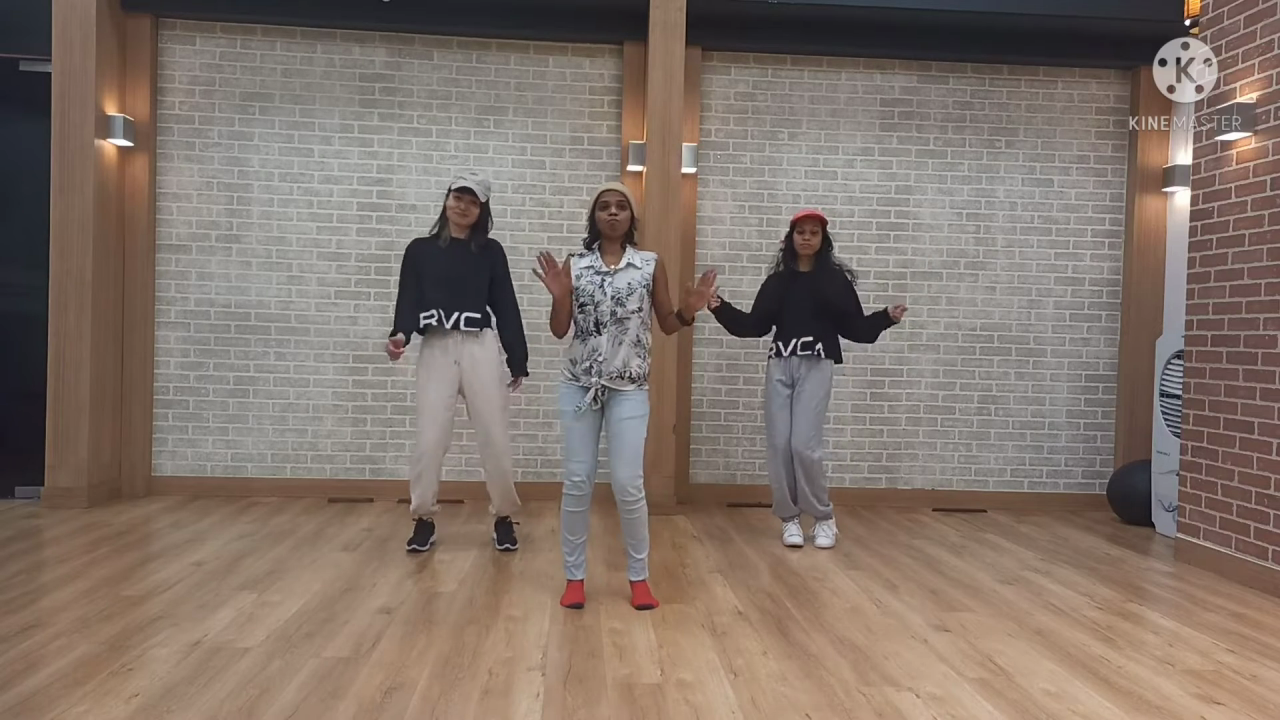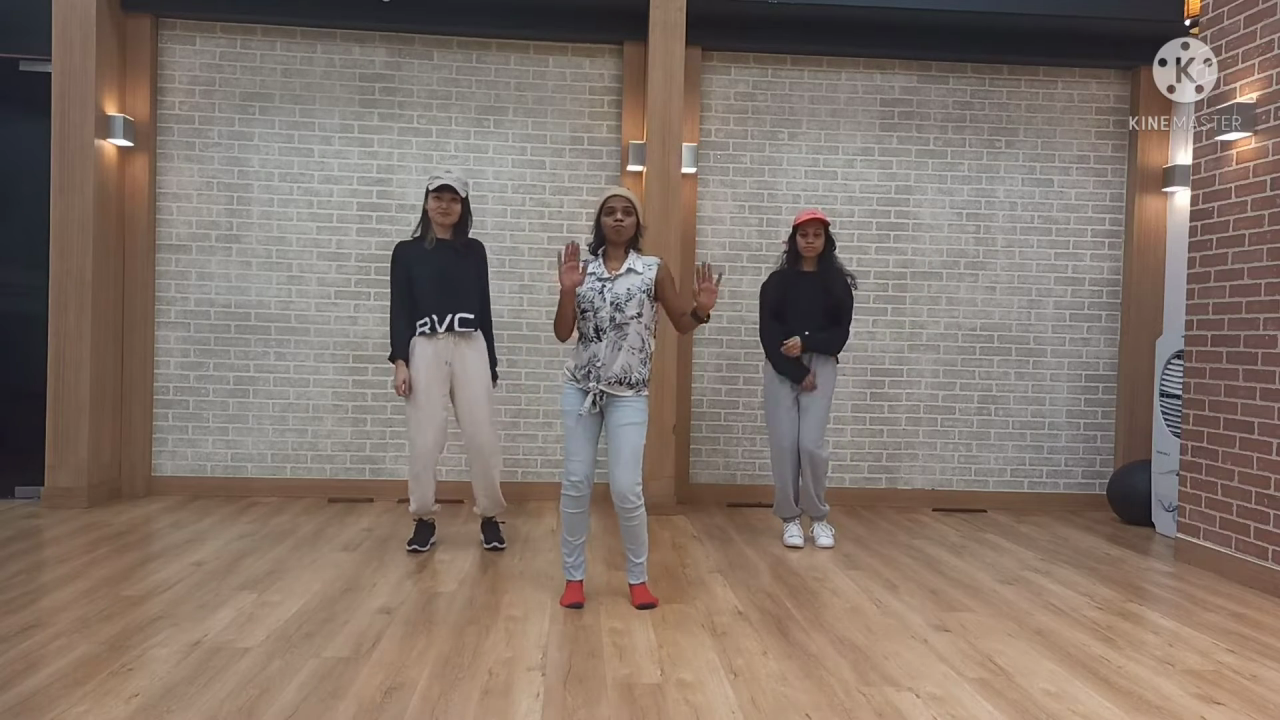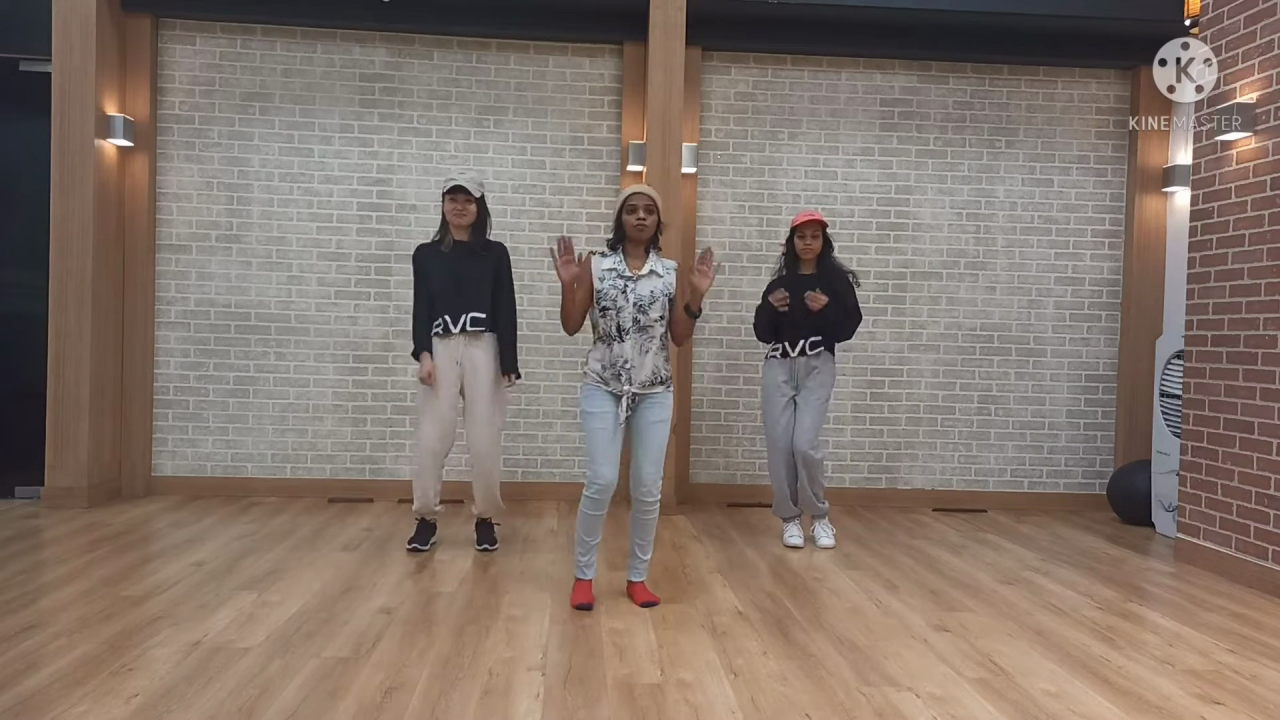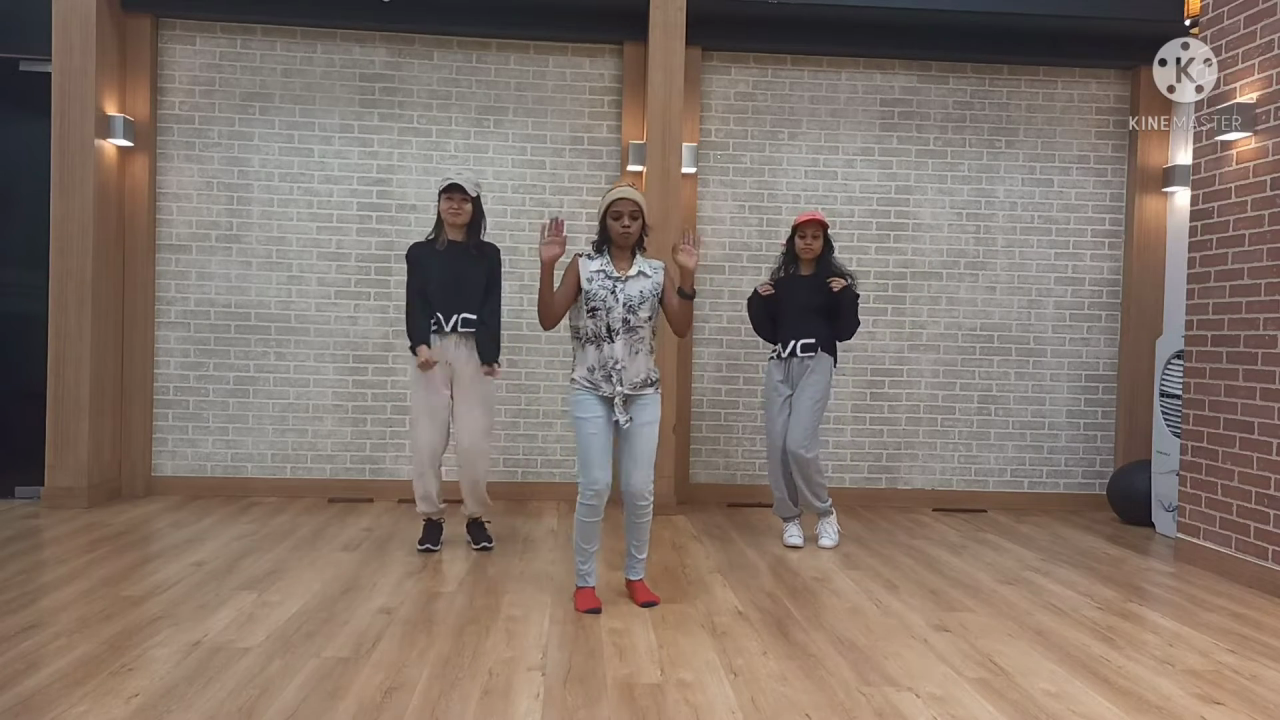
dt=0.4s
person 1, frame 1
left shoulder: (652, 265)
right shoulder: (574, 265)
left elbow: (666, 324)
right elbow: (559, 331)
left wrist: (689, 309)
right wrist: (559, 296)
left hip: (628, 387)
right hip: (578, 384)
left knee: (627, 484)
right knee: (576, 481)
left ankle: (638, 577)
right ankle: (575, 576)
person 1, frame 2
left shoulder: (654, 270)
right shoulder: (580, 269)
left elbow: (683, 323)
right elbow: (562, 333)
left wrist: (702, 306)
right wrist: (568, 290)
left hip: (628, 393)
right hip: (579, 389)
left knee: (626, 489)
right knee: (576, 483)
left ankle: (637, 578)
right ankle: (573, 576)
person 1, frame 3
left shoulder: (672, 272)
right shoulder: (595, 265)
left elbow: (680, 338)
right elbow: (571, 327)
left wrist: (695, 297)
right wrist: (568, 285)
left hip: (655, 391)
right hip: (603, 389)
left knee: (648, 489)
right knee: (601, 483)
left ankle: (637, 576)
right ankle: (583, 575)
person 1, frame 4
left shoulder: (658, 272)
right shoulder: (582, 266)
left elbow: (682, 329)
right elbow: (548, 320)
left wrist: (686, 276)
right wrist: (548, 267)
left hip: (643, 393)
right hip: (591, 392)
left knee: (639, 489)
right knee: (594, 488)
left ankle: (636, 576)
right ankle: (584, 581)
person 2, frame 1
left shoulder: (491, 252)
right shoulder: (420, 250)
left elbow: (505, 306)
right elbow: (408, 298)
left wrist: (517, 358)
right wrist: (400, 333)
left hip: (480, 348)
right hip: (435, 349)
left knee: (494, 437)
right knee: (429, 439)
left ankle: (503, 518)
right ankle: (424, 520)
person 2, frame 2
left shoulder: (474, 251)
right shoulder: (407, 252)
left elbow: (482, 307)
right elbow: (400, 310)
left wrist: (491, 363)
right wrist: (400, 361)
left hip: (470, 349)
right hip: (425, 349)
left knee: (483, 438)
right knee: (425, 440)
left ankle: (489, 518)
right ankle: (424, 520)
person 2, frame 3
left shoulder: (495, 253)
right shoulder: (426, 254)
left elbow: (506, 308)
right elbow: (421, 308)
left wrist: (509, 361)
right wrist: (424, 355)
left hip: (484, 351)
right hip: (440, 352)
left knee: (484, 443)
right knee: (431, 442)
left ankle: (485, 519)
right ankle: (425, 519)
person 2, frame 4
left shoulder: (488, 255)
right shoulder: (420, 253)
left elbow: (491, 308)
right elbow: (415, 305)
left wrist: (489, 355)
right wrist: (419, 346)
left hip: (473, 352)
right hip: (431, 349)
left knee: (472, 443)
right knee: (426, 442)
left ankle: (476, 518)
right ankle: (431, 518)
person 3, frame 1
left shoulder: (836, 279)
right shoulder: (777, 281)
left elbow: (854, 326)
right elbow: (757, 323)
left wrist: (885, 318)
right wrist: (722, 309)
left hip: (816, 366)
right hip: (779, 365)
left knee: (805, 445)
right knee: (779, 444)
left ankle: (824, 517)
right ankle: (790, 518)
person 3, frame 2
left shoulder: (837, 282)
right shoulder: (778, 281)
left elbow: (841, 332)
right elbow: (768, 330)
left wrist: (806, 342)
right wrist: (795, 369)
left hip: (821, 367)
right hip: (782, 370)
left knee: (812, 444)
right knee: (784, 444)
left ankle: (819, 518)
right ankle: (790, 519)
person 3, frame 3
left shoulder: (836, 280)
right shoulder: (780, 283)
left elbow: (848, 329)
right elbow: (764, 334)
left wrist: (827, 309)
right wrist: (769, 310)
left hip: (818, 366)
right hip: (778, 366)
left knee: (805, 445)
right knee: (779, 444)
left ankle: (819, 516)
right ankle: (790, 518)
person 3, frame 4
left shoulder: (834, 281)
right shoulder: (779, 284)
left elbow: (844, 331)
right elbow: (768, 332)
left wrist: (846, 298)
right wrist: (758, 302)
left hip: (815, 366)
right hip: (779, 367)
left knee: (799, 444)
right knee: (777, 445)
left ankle: (825, 513)
right ankle: (790, 518)
